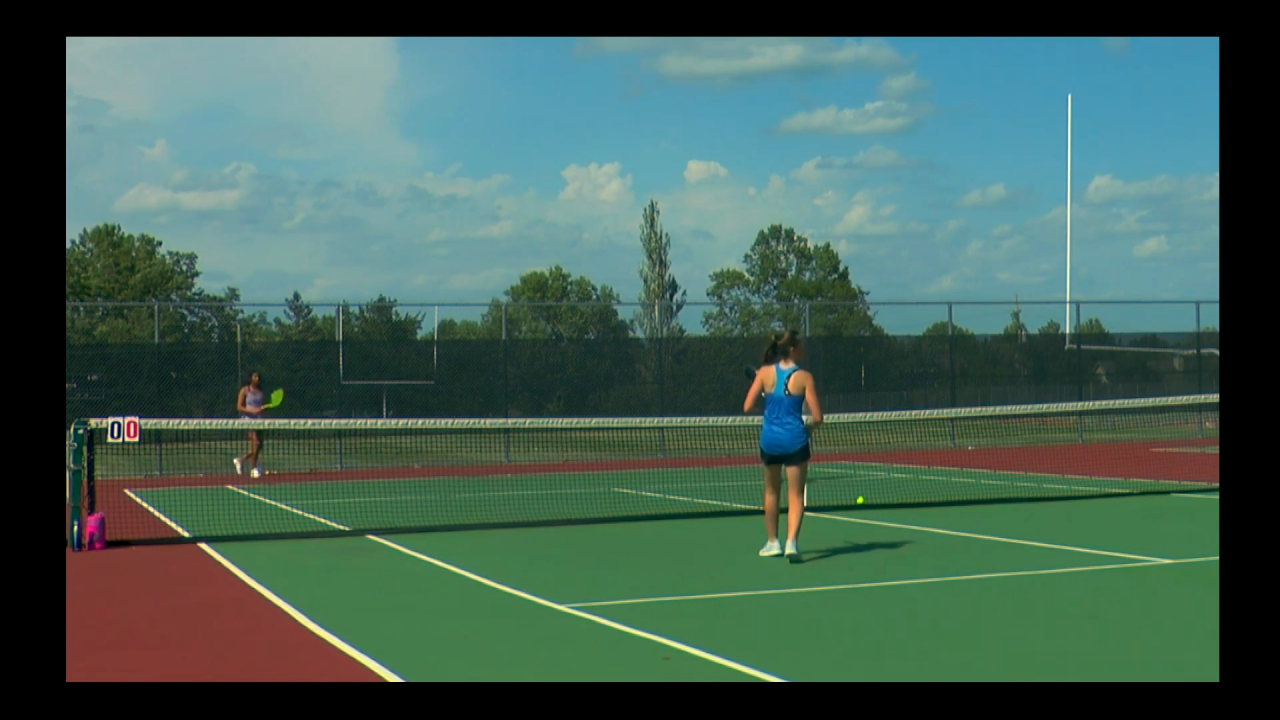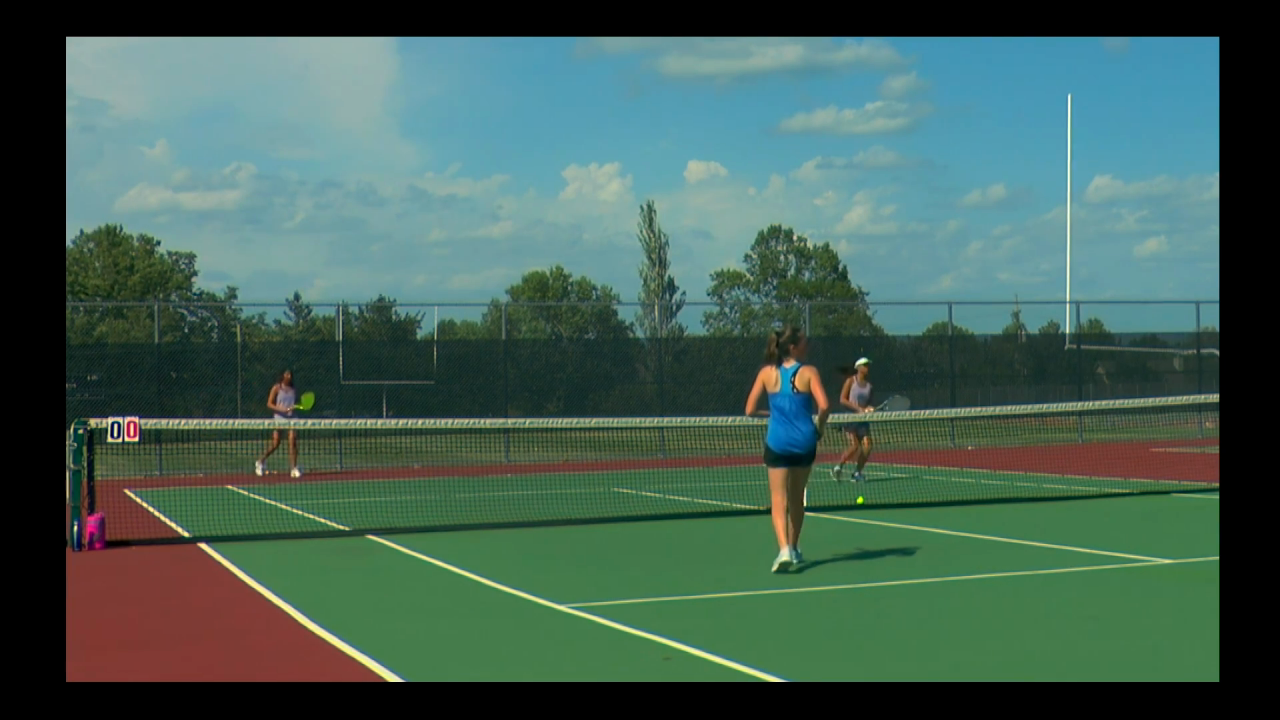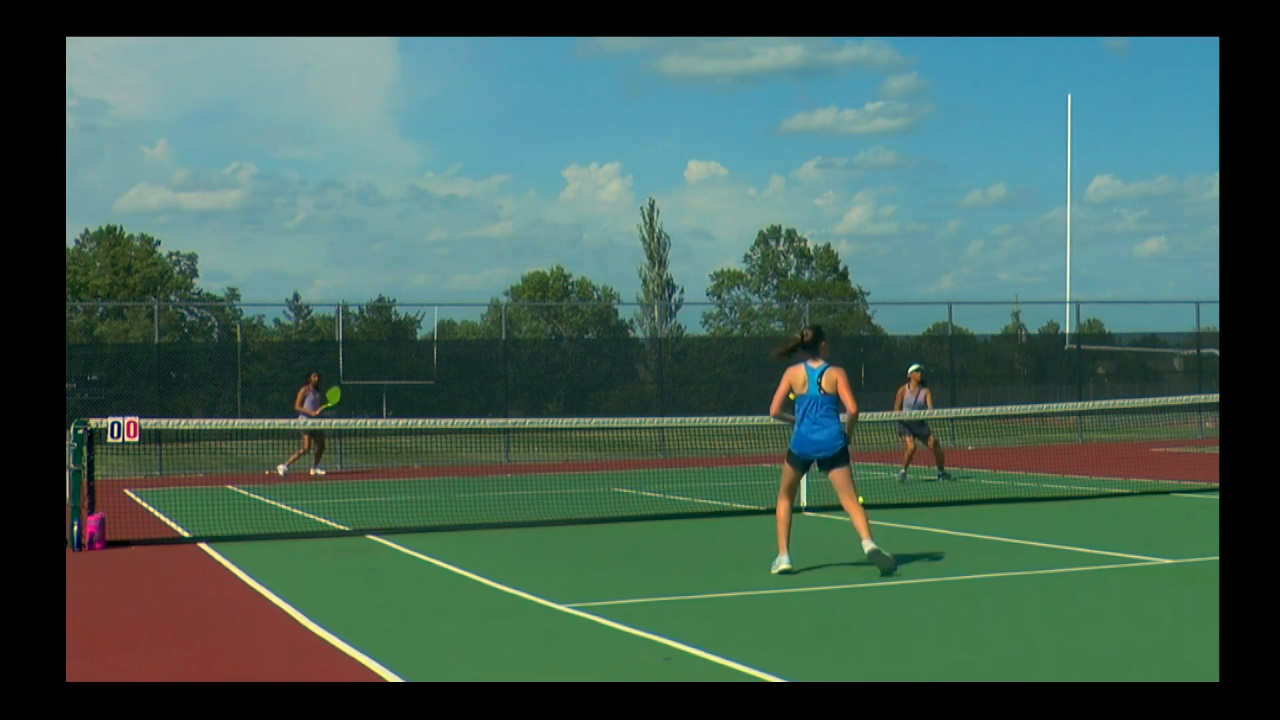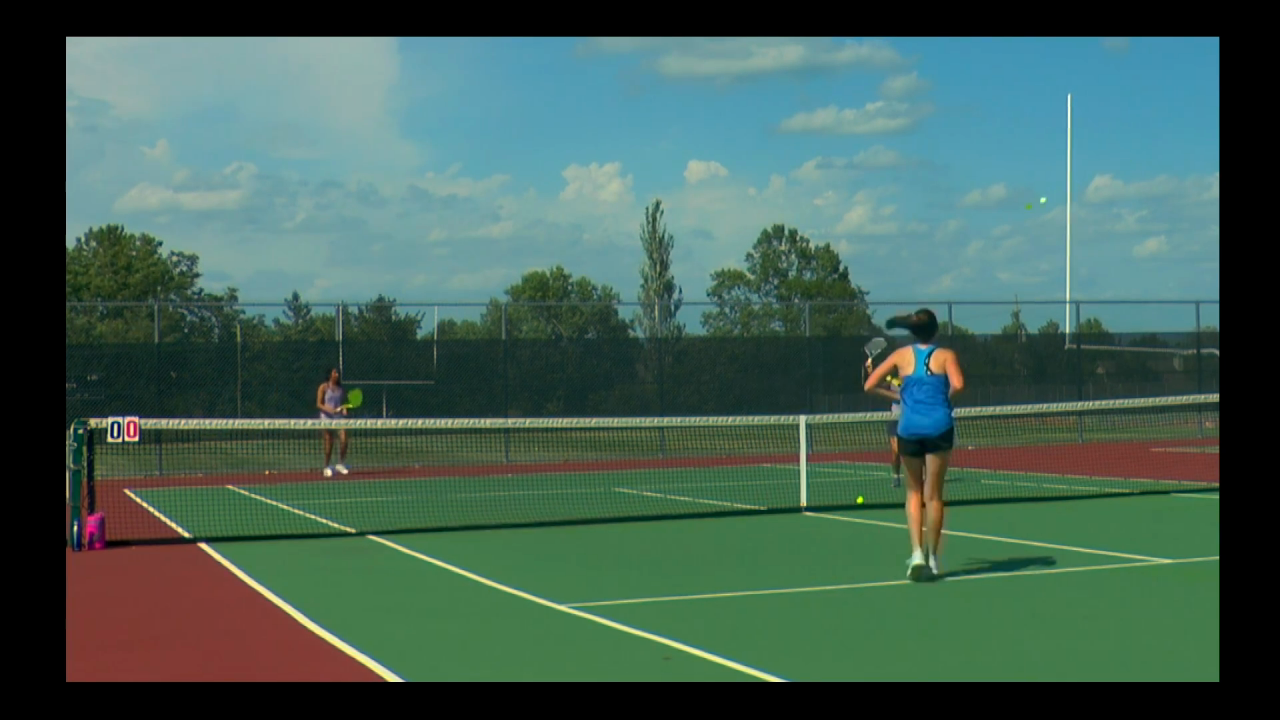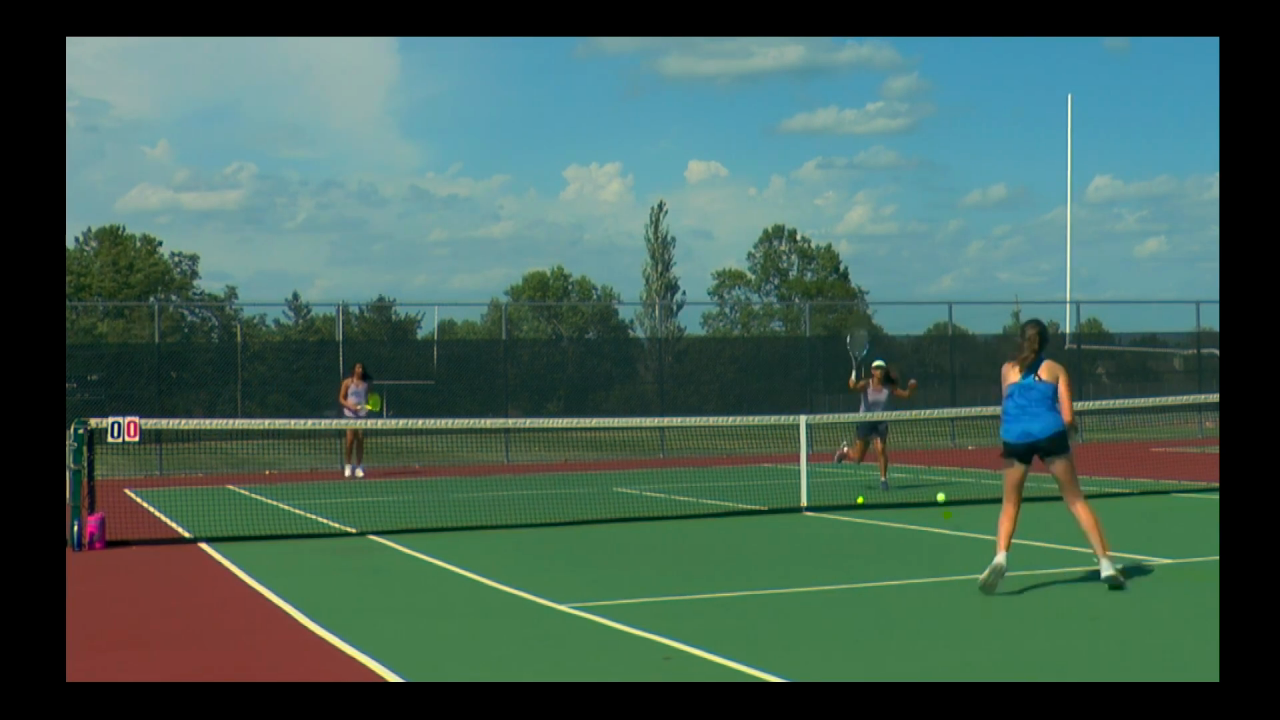
dt=0.5s
person 1, frame 1
left shoulder: (765, 372)
right shoulder: (804, 377)
left elbow: (748, 407)
right elbow: (817, 417)
right wrist: (809, 428)
left hip: (769, 439)
right hip: (795, 439)
left knee: (771, 491)
right knee: (796, 496)
left ankle: (773, 542)
right ankle: (791, 541)
person 1, frame 2
left shoulder: (767, 372)
right shoulder: (809, 372)
left elbow: (750, 410)
right elbow: (824, 406)
right wrist: (820, 427)
left hip: (777, 442)
right hip: (804, 441)
left knee: (779, 501)
right knee: (797, 499)
left ankle: (785, 550)
right ankle: (792, 549)
person 1, frame 3
left shoulder: (793, 373)
right shoulder: (836, 373)
left elbow: (774, 411)
right elbow: (852, 410)
right wrist: (848, 432)
left hip: (801, 444)
right hip: (832, 443)
left knee: (785, 498)
right knee: (851, 502)
left ankle: (783, 557)
right ankle: (869, 543)
person 1, frame 4
left shoulder: (900, 355)
right shoulder: (946, 355)
left elbow: (869, 386)
right elbow: (958, 385)
right wrist: (945, 405)
left hip: (909, 428)
right hip: (938, 428)
left knee: (914, 492)
right knee: (934, 494)
left ankle: (917, 553)
right ankle: (932, 557)
person 1, frame 5
left shoulder: (1008, 368)
right shoulder: (1057, 369)
right elbow: (1067, 417)
right wrist: (1068, 430)
left hip: (1015, 435)
right hip: (1048, 432)
left knee: (1010, 506)
right knee: (1076, 501)
left ankle: (1001, 558)
right ankle: (1105, 563)
